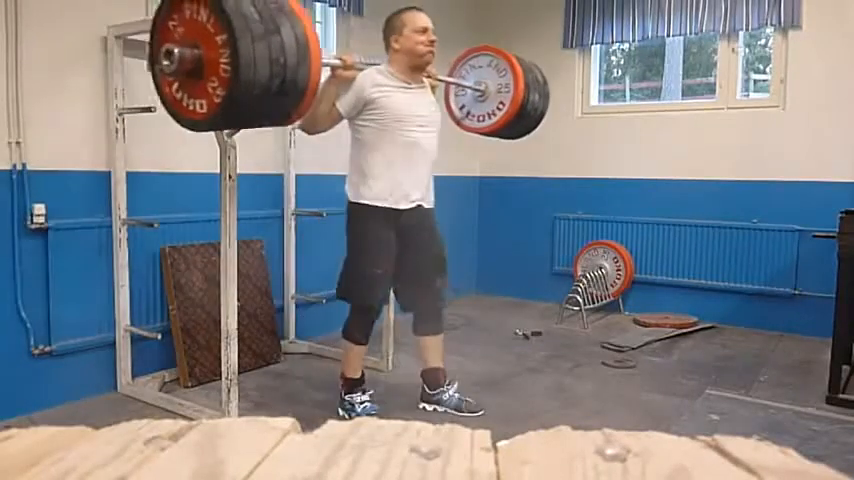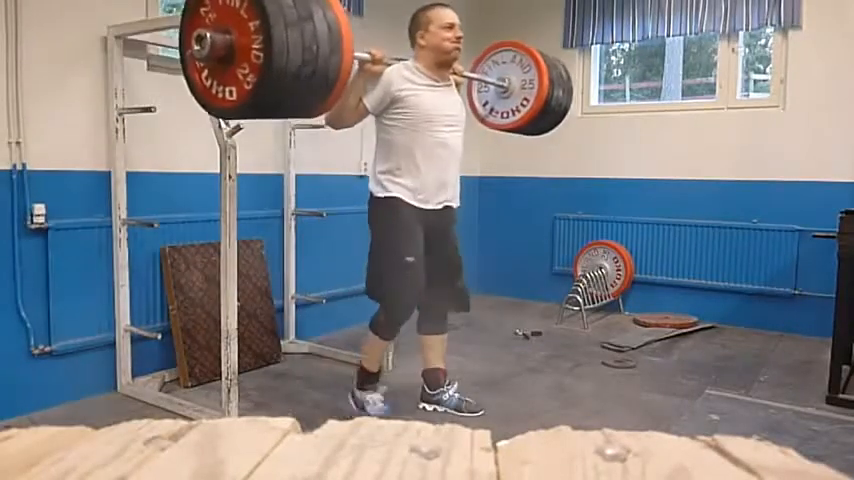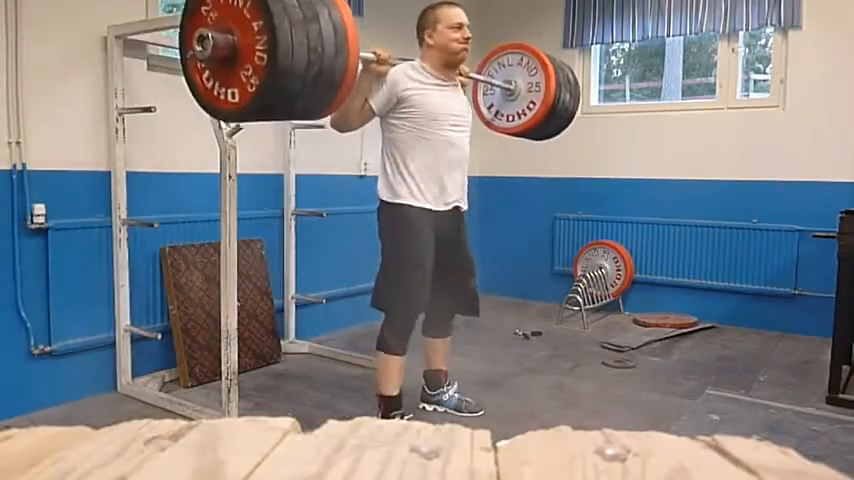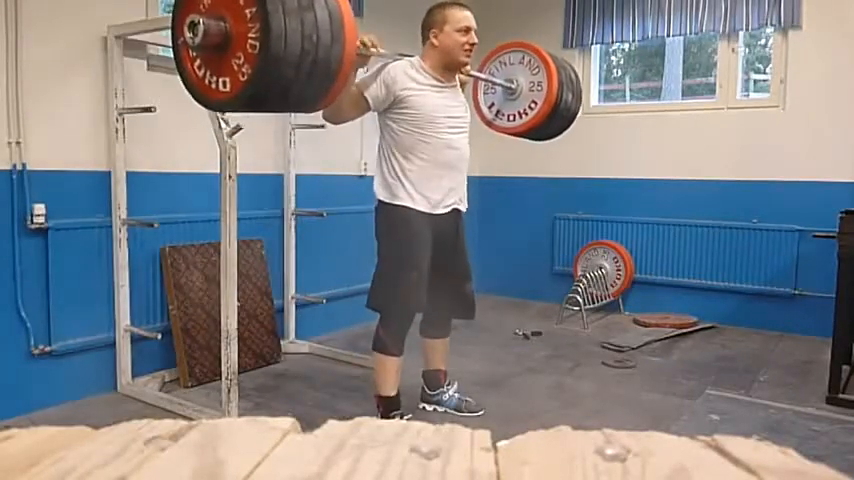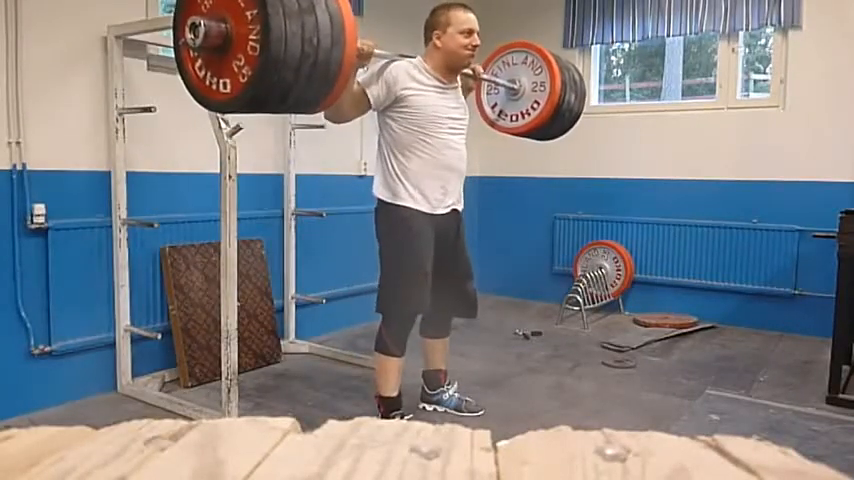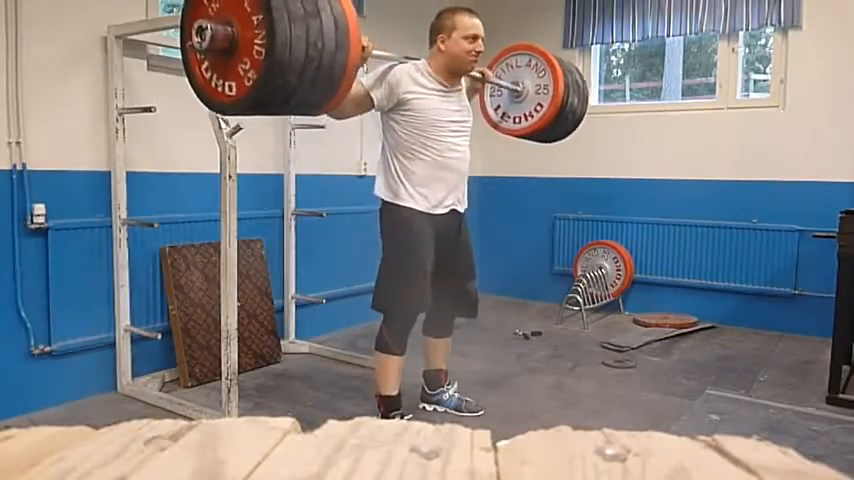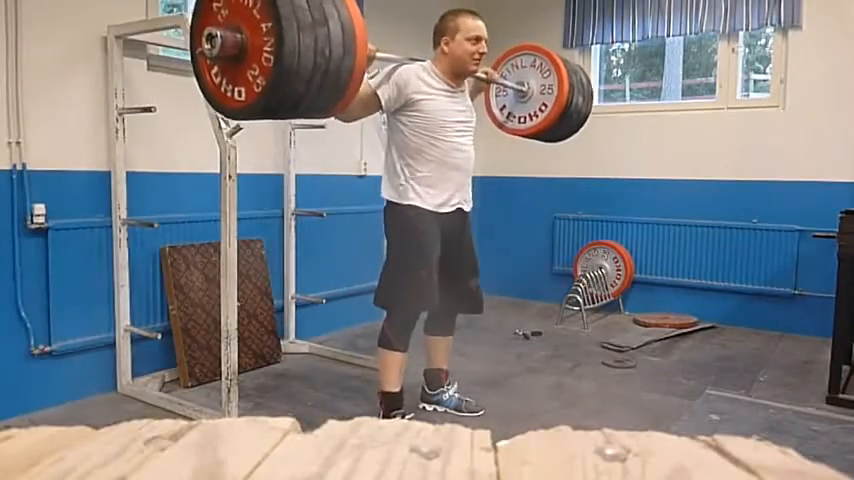
dt=0.3s
person 1, frame 1
left shoulder: (426, 88)
right shoulder: (368, 84)
right elbow: (311, 124)
right wrist: (334, 80)
left hip: (418, 209)
right hip: (374, 209)
left knee: (428, 299)
right knee: (367, 304)
left ankle: (436, 388)
right ankle: (351, 393)
person 1, frame 2
left shoulder: (451, 86)
right shoulder: (394, 79)
right elbow: (337, 119)
right wrist: (362, 75)
left hip: (441, 207)
right hip: (398, 204)
left knee: (439, 299)
right knee: (400, 299)
left ankle: (436, 387)
right ankle: (365, 386)
person 1, frame 3
left shoulder: (456, 85)
right shoulder: (400, 79)
right elbow: (342, 121)
right wrist: (365, 76)
left hip: (450, 210)
right hip: (408, 211)
left knee: (446, 302)
right knee: (403, 309)
left ankle: (436, 389)
right ankle: (390, 412)
person 1, frame 4
left shoulder: (455, 85)
right shoulder: (397, 76)
right elbow: (335, 114)
right wrist: (352, 66)
left hip: (449, 212)
right hip: (406, 212)
left knee: (445, 303)
right knee: (399, 310)
left ankle: (436, 388)
right ankle: (389, 413)
person 1, frame 5
left shoulder: (454, 84)
right shoulder: (398, 75)
right elbow: (337, 112)
right wrist: (351, 66)
left hip: (448, 212)
right hip: (406, 212)
left knee: (446, 302)
right knee: (402, 311)
left ankle: (436, 389)
right ankle: (390, 413)
person 1, frame 6
left shoulder: (459, 86)
right shoulder: (401, 77)
right elbow: (340, 109)
left wrist: (476, 87)
left hip: (451, 213)
right hip: (409, 213)
left knee: (448, 302)
right knee: (401, 310)
left ankle: (436, 388)
right ankle: (389, 413)
person 1, frame 7
left shoulder: (459, 88)
right shoulder: (408, 79)
right elbow: (346, 110)
left wrist: (480, 86)
left hip: (454, 211)
right hip: (413, 210)
left knee: (449, 299)
right knee: (405, 307)
left ankle: (436, 388)
right ankle: (391, 411)
